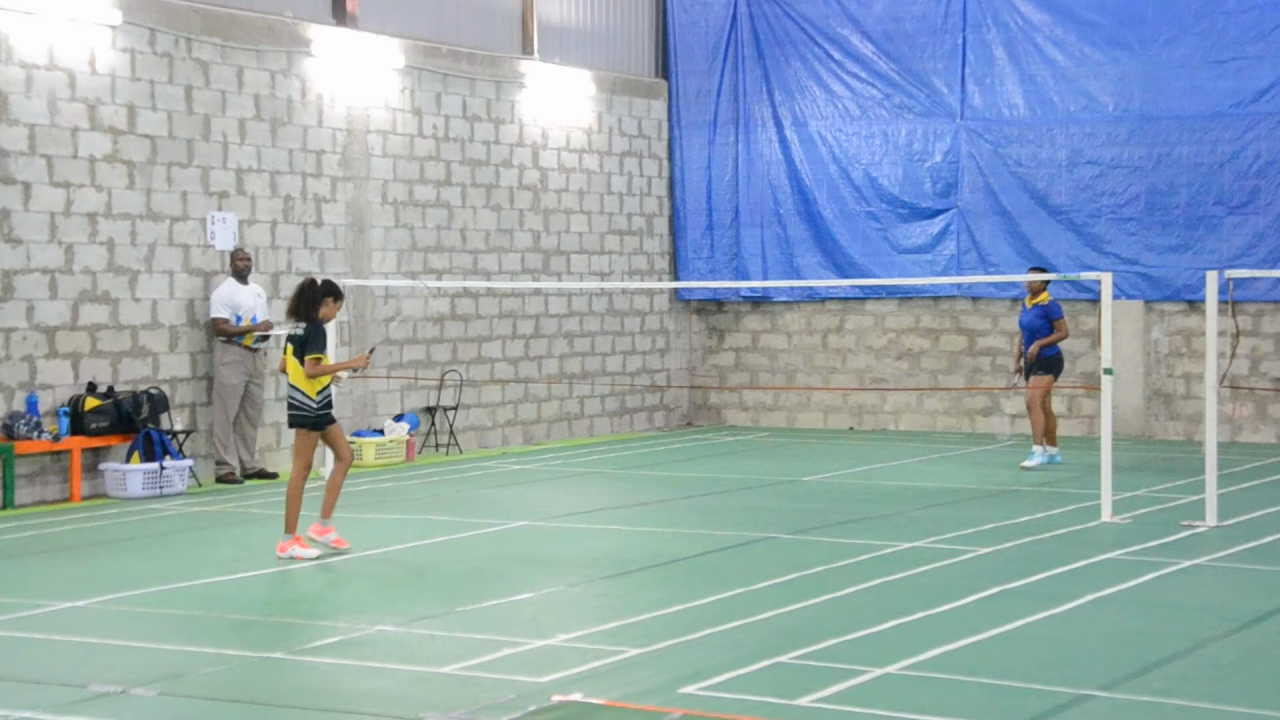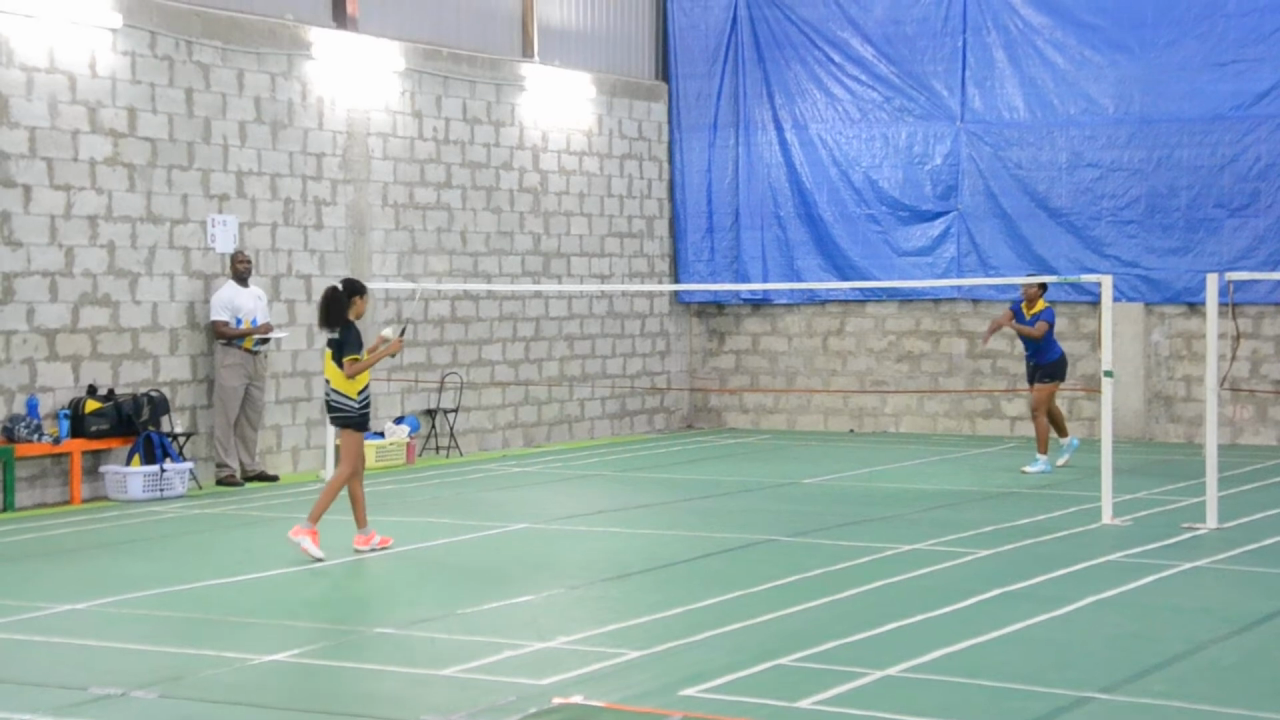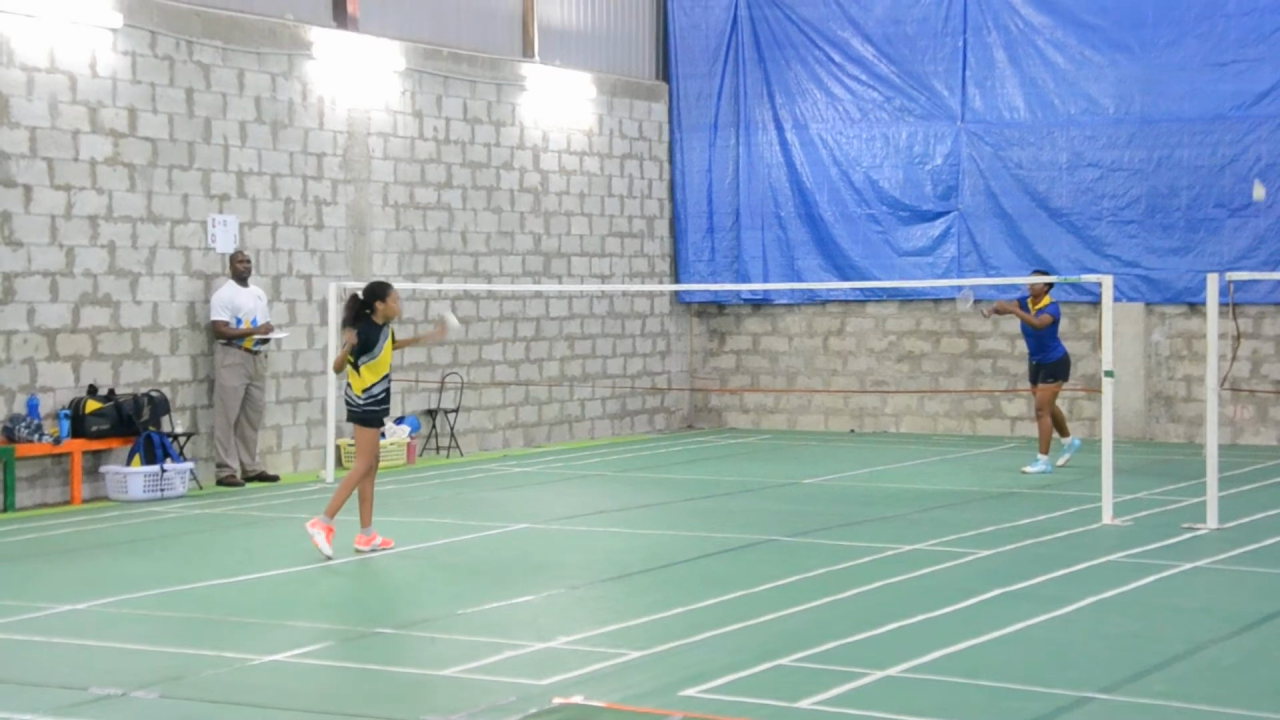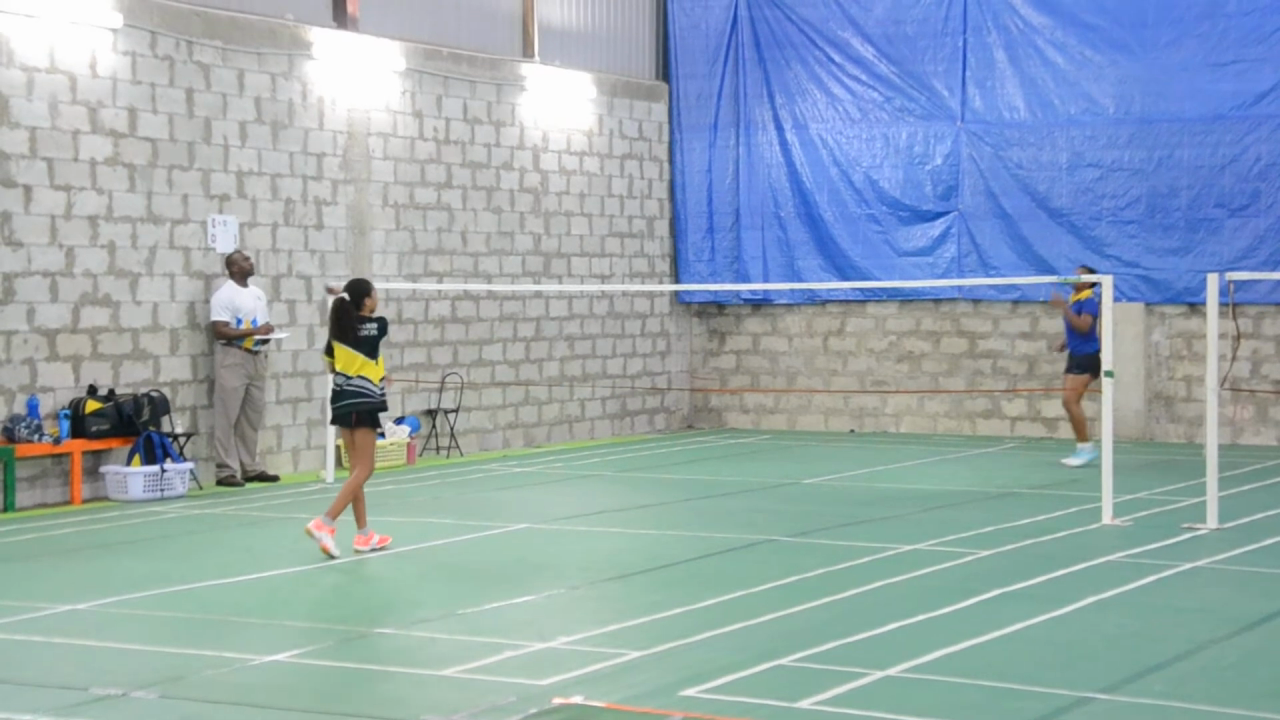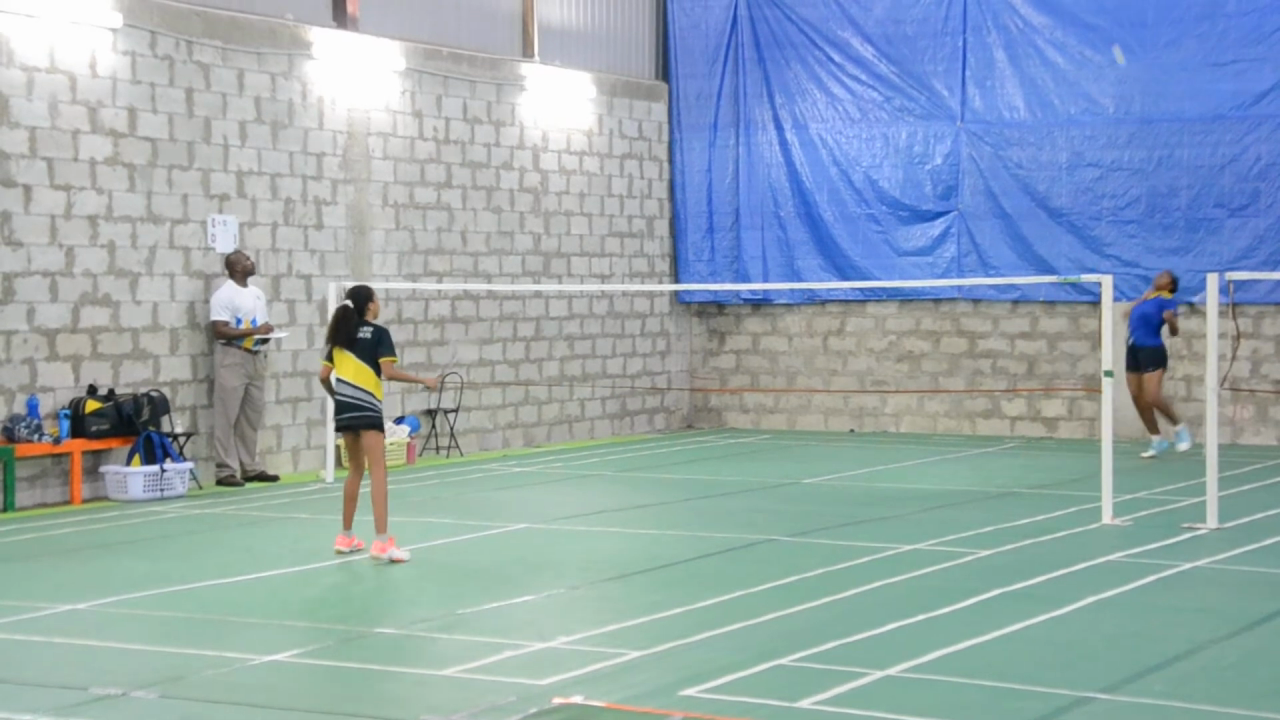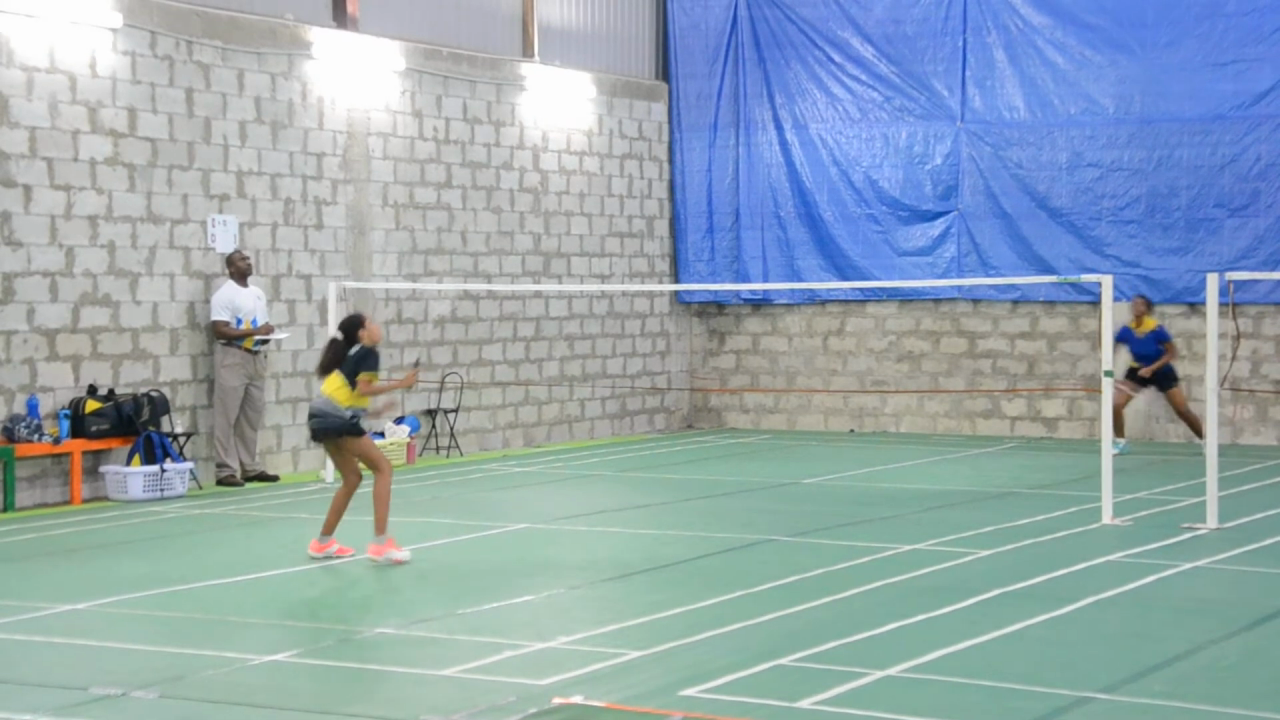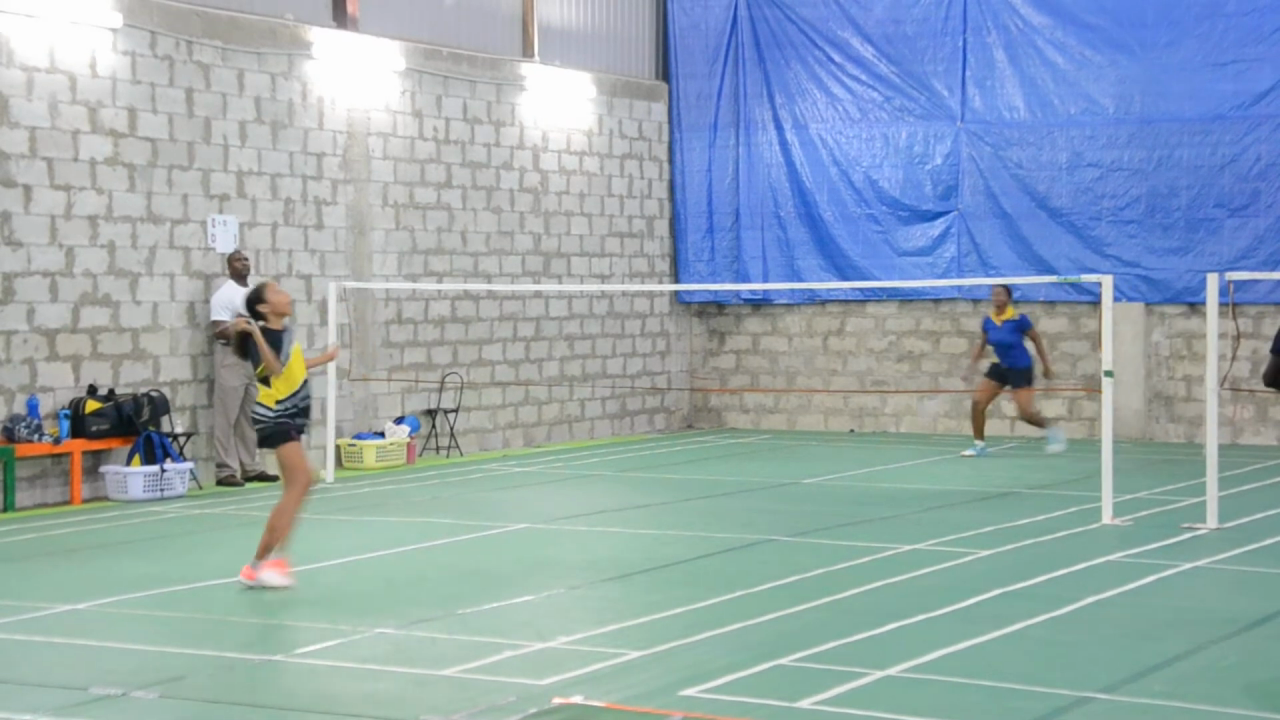
dt=0.7s
person 1, frame 1
left shoulder: (299, 327)
right shoulder: (316, 328)
left elbow: (283, 366)
right elbow: (310, 370)
right wrist: (348, 365)
left hip: (316, 406)
right hip: (310, 407)
left knee: (345, 456)
right knee: (302, 470)
left ankle: (322, 524)
right ankle: (288, 540)
person 1, frame 2
left shoulder: (337, 329)
right shoulder: (350, 331)
right elbow: (350, 371)
left wrist: (373, 349)
right wrist: (385, 353)
left hip: (346, 405)
right hip: (350, 407)
left knee: (357, 469)
right knee: (346, 470)
left ankle: (364, 534)
right ankle: (306, 528)
person 1, frame 3
left shoulder: (384, 325)
right shoulder: (364, 331)
left elbow: (392, 344)
right elbow: (337, 367)
left wrist: (427, 337)
right wrist: (347, 347)
left hip: (376, 404)
right hip: (364, 405)
left knee: (369, 467)
right knee: (361, 467)
left ankle: (366, 534)
right ankle: (322, 522)
person 1, frame 4
left shoulder: (338, 329)
right shoulder: (378, 325)
left elbow: (331, 366)
left hip: (342, 401)
right hip: (364, 403)
left knee: (356, 468)
right knee: (363, 469)
left ankle: (363, 535)
right ankle: (324, 524)
person 1, frame 5
left shoulder: (341, 335)
right shoulder: (378, 333)
left elbow: (324, 375)
right elbow: (388, 371)
right wrist: (423, 381)
left hip: (343, 408)
right hip: (367, 408)
left knee: (355, 470)
right knee: (378, 472)
left ankle: (346, 536)
right ankle: (382, 542)
person 1, frame 6
left shoulder: (346, 355)
right shoulder: (368, 352)
right elbow: (362, 390)
left wrist: (372, 411)
right wrist: (399, 384)
left hip: (322, 418)
right hip: (338, 418)
left knee: (352, 478)
right knee: (383, 468)
left ankle: (323, 542)
right ankle: (381, 543)
person 1, frame 7
left shoulder: (283, 336)
right shoulder: (263, 340)
right elbow: (274, 372)
left wrist: (327, 357)
right wrist: (255, 334)
left hip: (290, 422)
right hip: (275, 422)
left knee: (294, 490)
right knee: (304, 479)
left ankle: (257, 566)
right ankle: (275, 559)
person 2, frame 1
left shoulder: (259, 291)
right shoulder: (223, 292)
right elbow: (219, 328)
left wrist: (266, 330)
right wrist: (253, 328)
left hip: (256, 355)
right hip: (232, 355)
left knee: (252, 413)
right knee: (227, 414)
left ankle: (250, 465)
right ankle: (225, 468)
person 2, frame 2
left shoulder: (259, 294)
right shoulder: (224, 295)
right elbow: (219, 331)
left wrist: (267, 333)
right wrist: (252, 331)
left hip: (256, 358)
right hip: (232, 358)
left knee: (252, 416)
right knee: (227, 417)
left ankle: (251, 468)
right ankle: (225, 471)
person 2, frame 3
left shoulder: (259, 293)
right shoulder: (224, 294)
right elbow: (219, 331)
left wrist: (267, 332)
right wrist: (253, 331)
left hip: (257, 357)
right hip: (232, 357)
left knee: (253, 415)
right knee: (228, 417)
left ankle: (251, 467)
right ankle: (226, 471)
person 2, frame 4
left shoulder: (258, 293)
right shoulder: (224, 295)
right elbow: (220, 332)
left wrist: (267, 332)
right wrist: (253, 332)
left hip: (256, 357)
right hip: (233, 358)
left knee: (253, 416)
right knee: (228, 417)
left ankle: (251, 467)
right ankle: (226, 471)
person 2, frame 5
left shoulder: (258, 293)
right shoulder: (224, 295)
right elbow: (219, 331)
left wrist: (267, 332)
right wrist: (253, 331)
left hip: (256, 357)
right hip: (232, 357)
left knee: (252, 416)
right knee: (228, 417)
left ankle: (251, 467)
right ankle: (225, 471)
person 2, frame 6
left shoulder: (258, 293)
right shoulder: (224, 295)
right elbow: (220, 331)
left wrist: (267, 332)
right wrist: (253, 332)
left hip: (256, 357)
right hip: (232, 358)
left knee: (252, 416)
right knee: (227, 417)
left ankle: (251, 467)
right ankle: (225, 471)
person 2, frame 7
right shoulder: (225, 295)
right elbow: (220, 330)
right hip: (232, 358)
left knee: (253, 417)
right knee: (228, 417)
left ankle: (252, 467)
right ankle: (226, 471)
person 3, frame 1
left shoulder: (1050, 305)
right shoulder: (1026, 303)
left elbow: (1063, 332)
left wrist: (1038, 344)
right wrist: (1018, 359)
left hip: (1047, 360)
right hip: (1032, 361)
left knee: (1033, 402)
right knee: (1043, 406)
left ankle: (1039, 453)
right ankle: (1053, 452)
person 3, frame 2
left shoulder: (1046, 311)
right shoulder: (1018, 307)
left elbow: (1037, 333)
right elbow: (1001, 320)
left wrist: (1010, 324)
right wrist: (989, 331)
left hip: (1051, 363)
right hip: (1033, 363)
left knee: (1037, 409)
right knee: (1047, 406)
left ankle: (1042, 461)
right ankle: (1068, 442)
person 3, frame 3
left shoulder: (1052, 307)
right shoulder: (1024, 302)
left elbow: (1039, 324)
right elbow: (1007, 307)
left wrist: (1016, 311)
right wrist: (994, 309)
left hip: (1054, 362)
right hip: (1036, 362)
left knee: (1041, 410)
right knee: (1048, 406)
left ankle: (1043, 461)
right ankle: (1069, 441)
person 3, frame 4
left shoulder: (1089, 301)
right shoulder: (1073, 300)
left elbow: (1083, 328)
left wrist: (1064, 308)
right wrist: (1066, 341)
left hip: (1088, 357)
right hip: (1075, 356)
left knee: (1070, 401)
right knee: (1069, 402)
left ankle: (1085, 449)
right ankle: (1086, 448)
person 3, frame 5
left shoulder: (1166, 301)
right shoulder: (1146, 298)
left elbow: (1174, 331)
right elbow: (1131, 316)
left wrist: (1171, 320)
left hip: (1152, 352)
right hip: (1134, 351)
left knee: (1152, 398)
right knee: (1138, 400)
left ankle: (1180, 429)
right ankle: (1158, 440)
person 3, frame 6
left shoulder: (1156, 329)
right shoulder: (1126, 331)
left elbow: (1171, 352)
left wrist: (1151, 368)
left hip: (1161, 372)
right hip: (1136, 371)
left knee: (1183, 411)
right knee: (1117, 405)
right ankle: (1120, 442)
person 3, frame 7
left shoulder: (1019, 319)
right shoulder: (988, 321)
left elbow: (1037, 340)
right elbow: (982, 344)
left wrist: (1047, 365)
right wrist: (971, 366)
left hip: (1020, 369)
right hip: (1000, 367)
left knee: (1026, 414)
right knee: (977, 402)
left ankle: (1052, 431)
right ankle: (979, 445)
